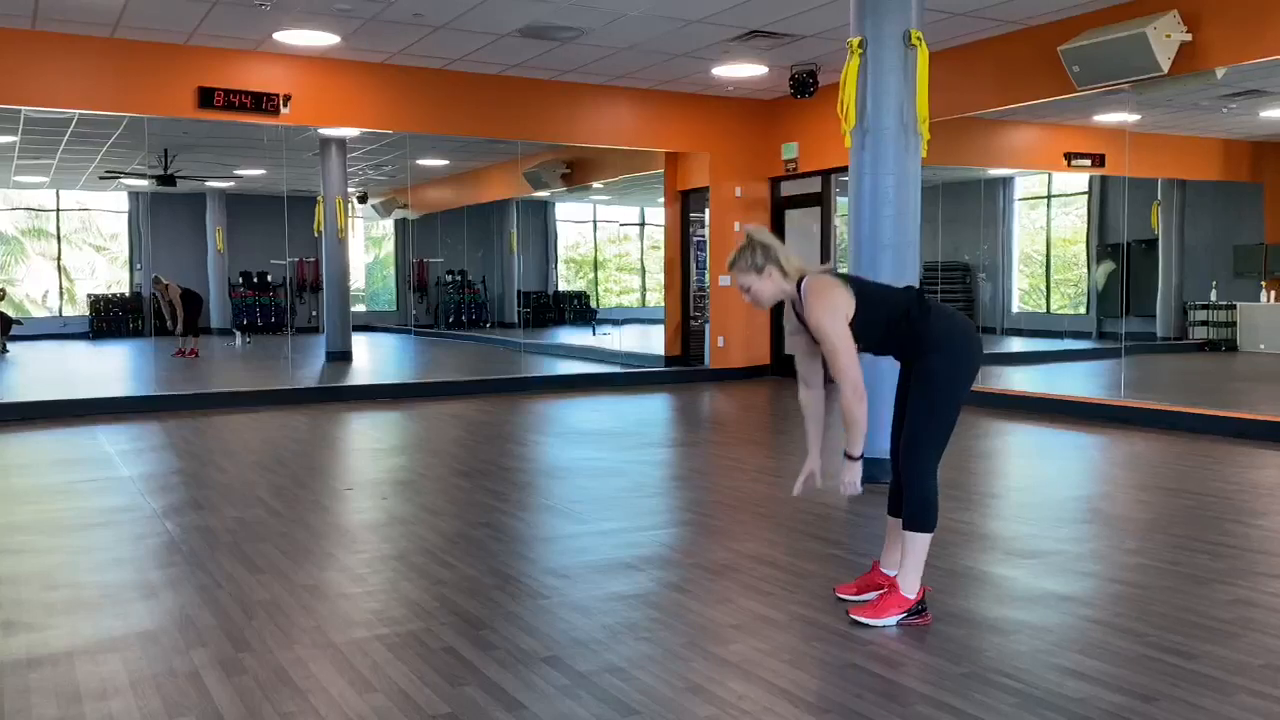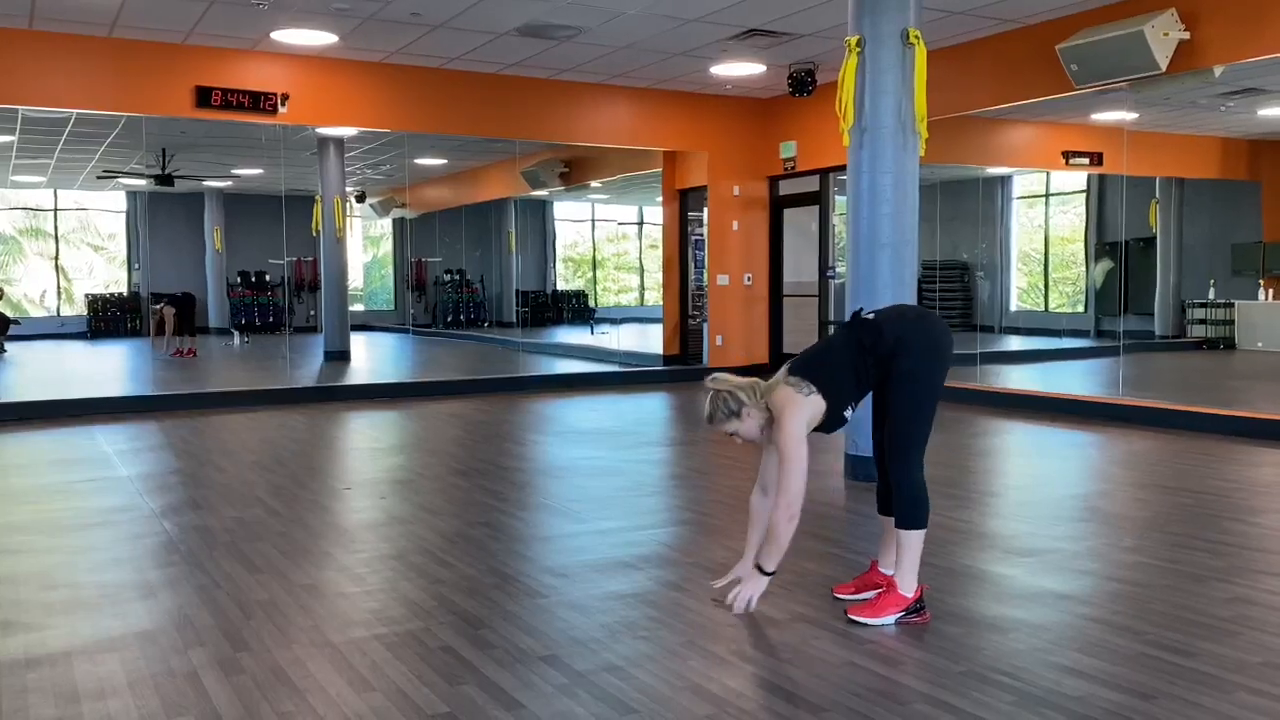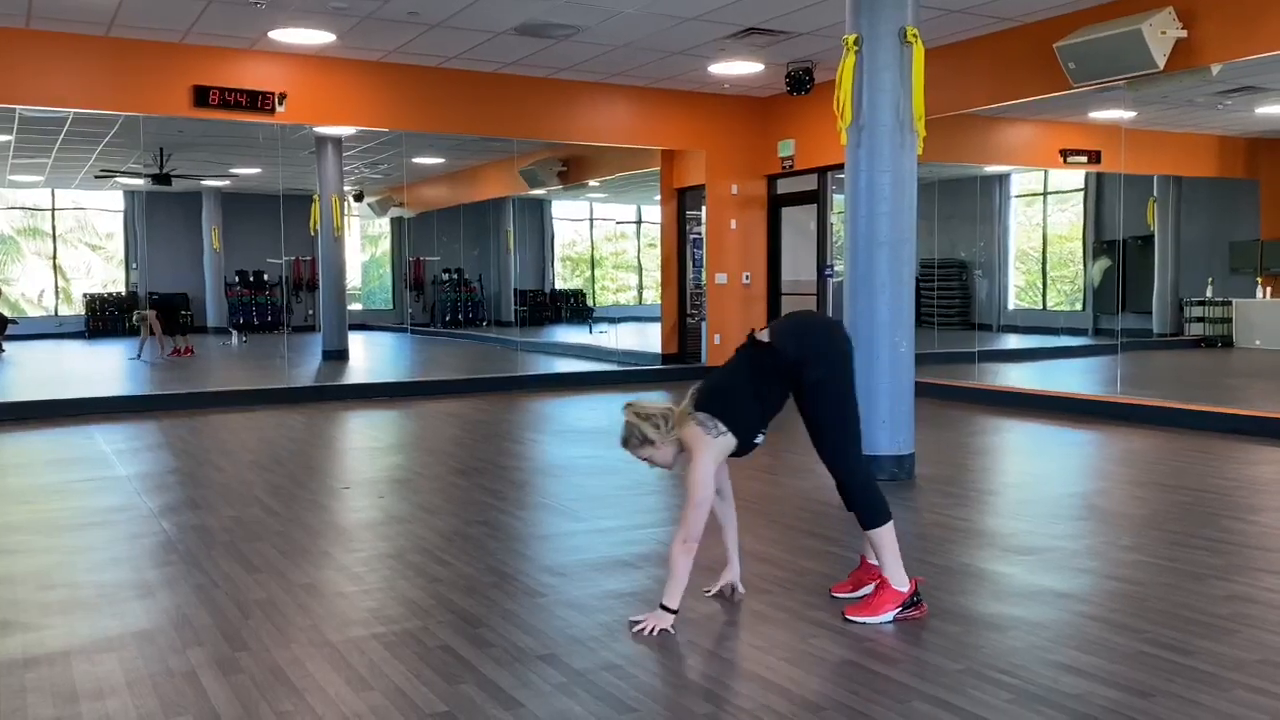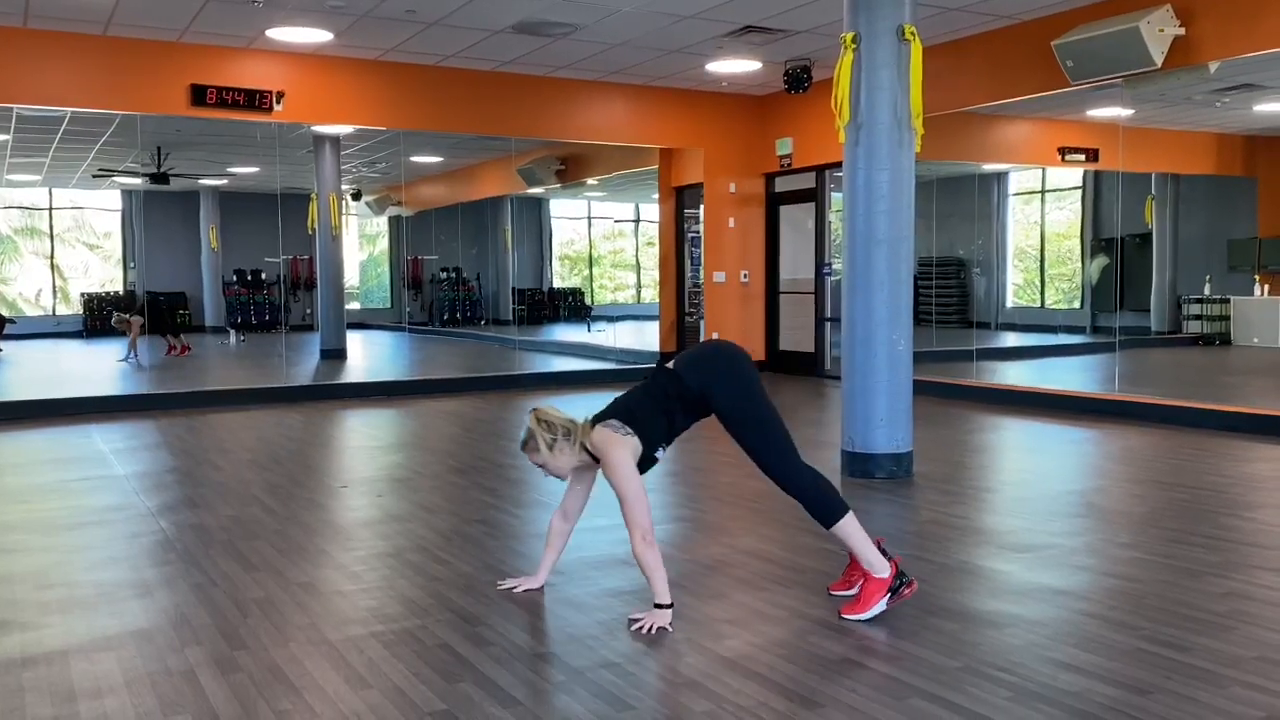
dt=0.5s
person 1, frame 1
left shoulder: (819, 302)
right shoulder: (796, 307)
left elbow: (853, 391)
right elbow: (810, 385)
left wrist: (853, 457)
right wrist: (813, 454)
left hip: (948, 346)
right hip: (922, 352)
left knee: (917, 461)
right knee: (903, 458)
left ankle: (909, 595)
right ankle: (888, 573)
person 1, frame 2
left shoulder: (790, 415)
right shoulder: (773, 410)
left elbow: (788, 510)
right elbow: (765, 492)
left wrist: (763, 574)
right wrist: (748, 561)
left hip: (919, 343)
right hip: (895, 347)
left knee: (902, 465)
right knee: (886, 463)
left ankle: (906, 593)
right ankle: (885, 571)
person 1, frame 3
left shoulder: (699, 444)
right shoulder: (687, 423)
left elbow: (687, 538)
right elbow: (721, 491)
left wrist: (667, 608)
right wrist: (733, 566)
left hip: (812, 348)
right hip: (794, 343)
left knee: (846, 467)
right knee: (842, 464)
left ankle: (899, 588)
right ankle: (874, 566)
person 1, frame 4
left shoulder: (611, 449)
right shoulder: (588, 444)
left elbow: (642, 535)
right elbow: (565, 515)
left wrist: (663, 605)
right wrist: (539, 575)
left hip: (717, 374)
right hip: (704, 372)
left knee: (788, 471)
right knee: (786, 469)
left ankle: (882, 573)
right ankle: (863, 555)
